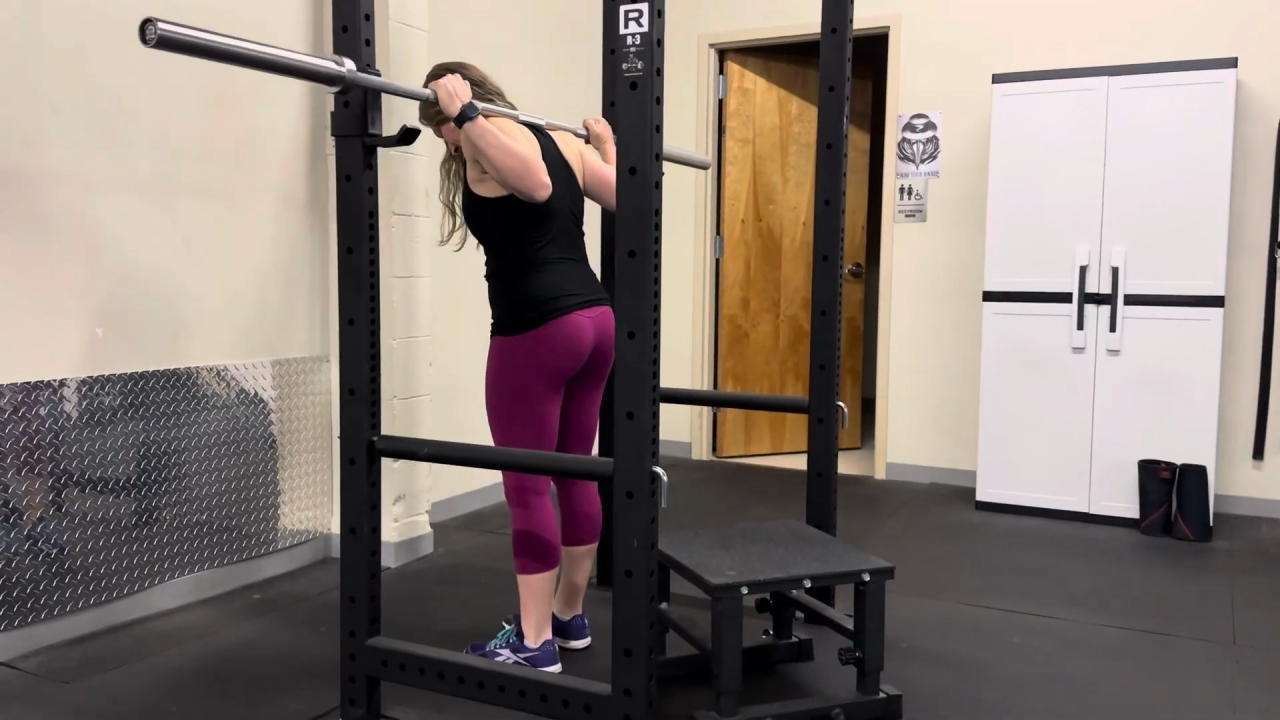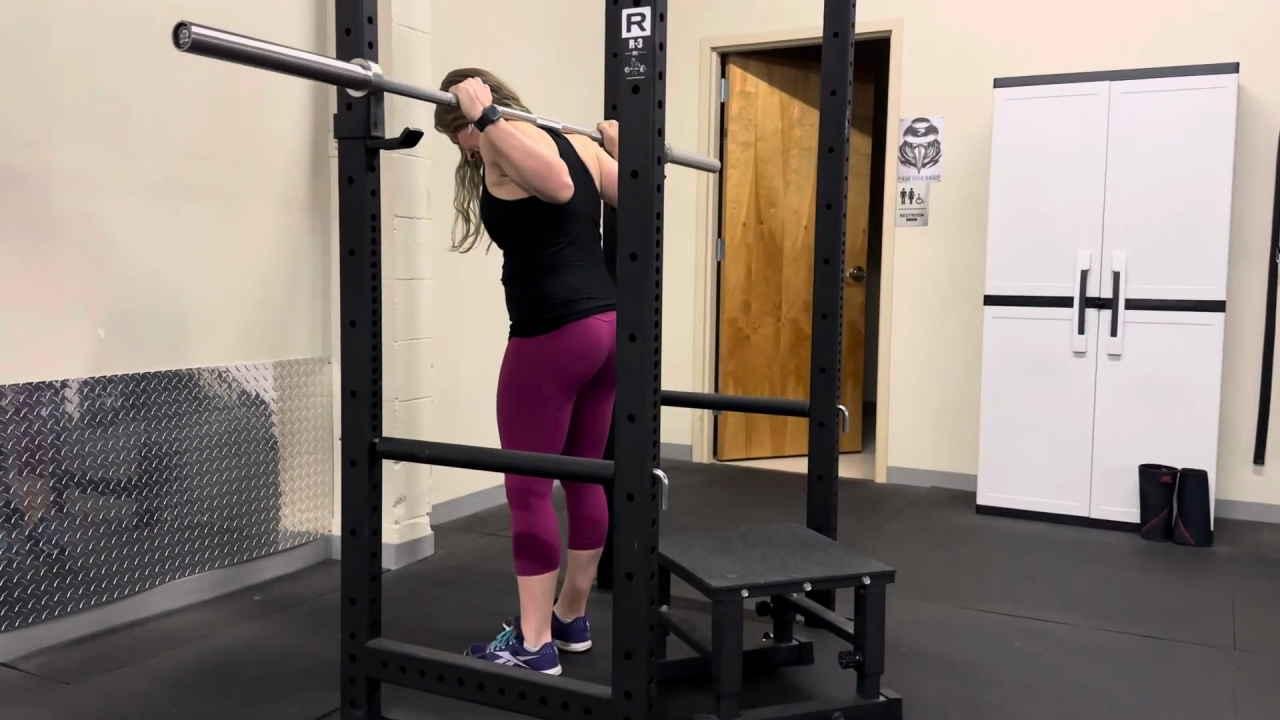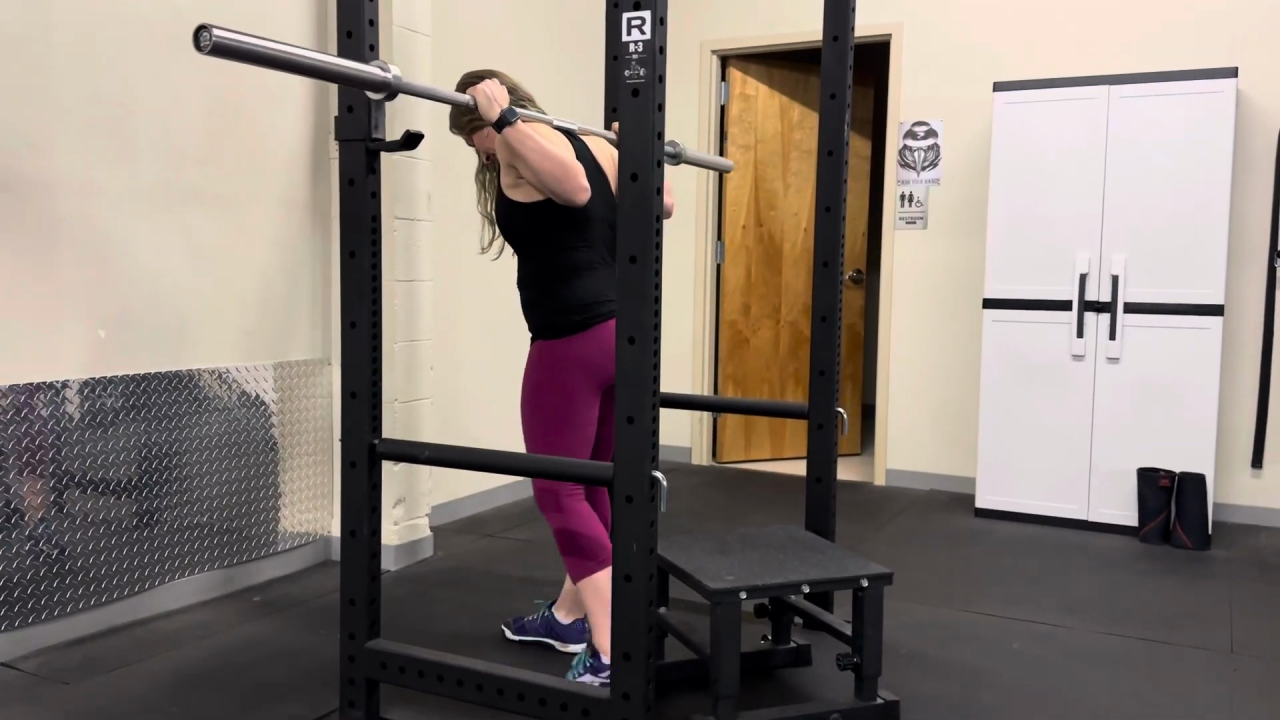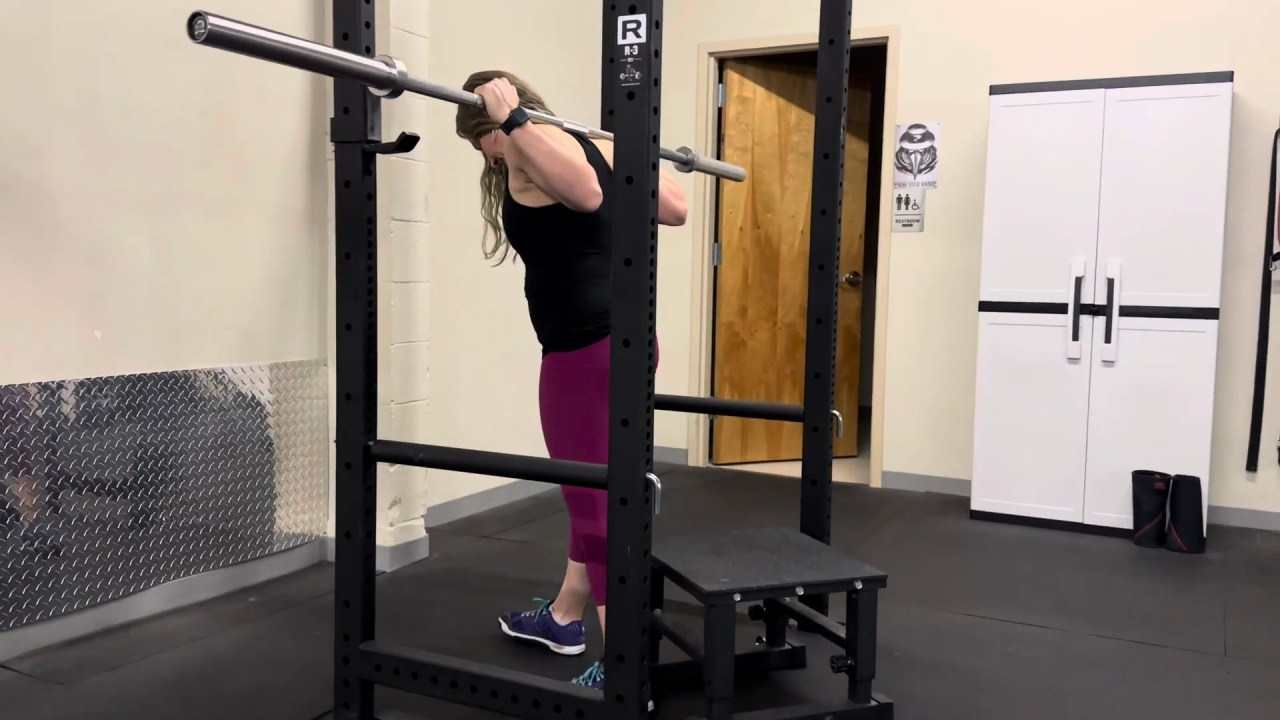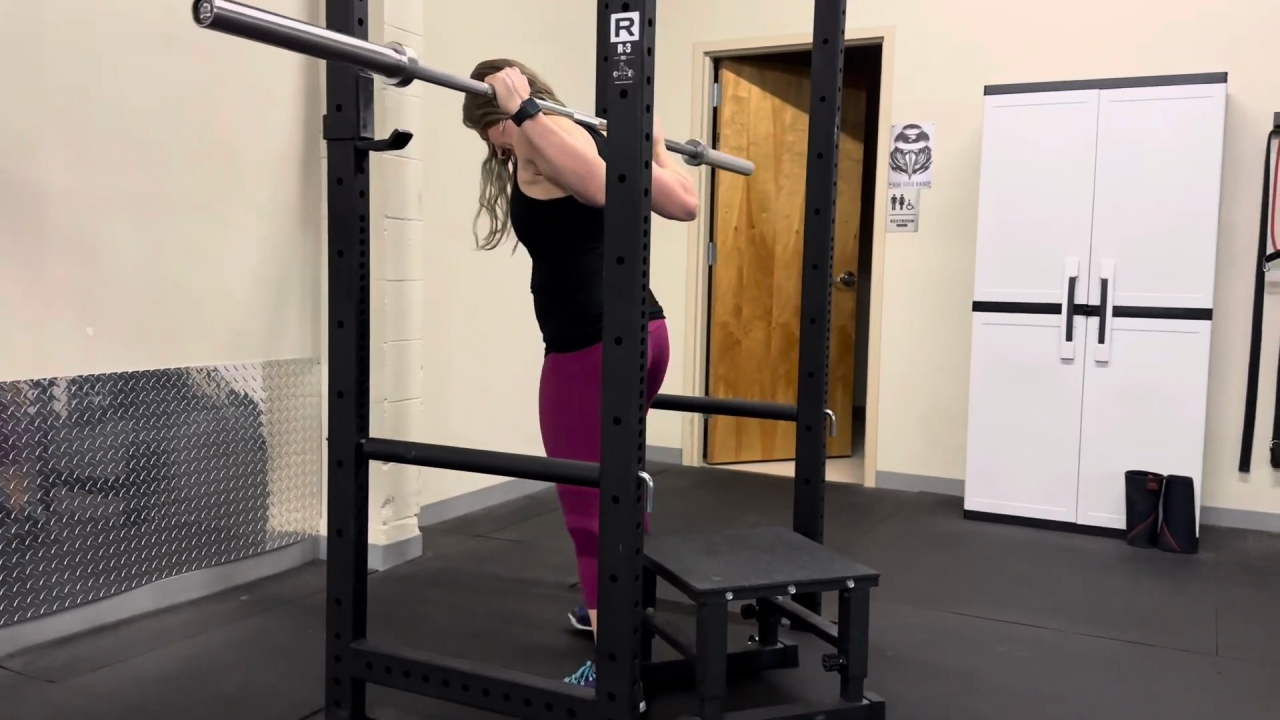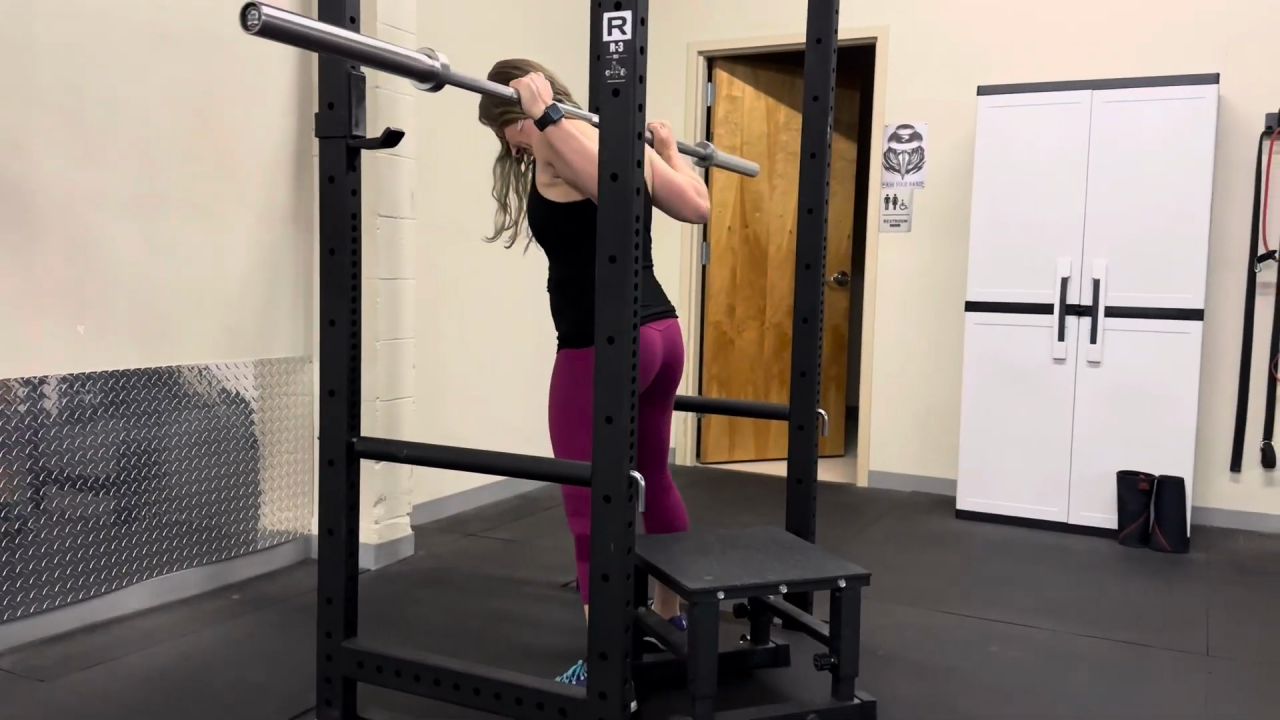
dt=0.3s
person 1, frame 1
left shoulder: (487, 138)
right shoulder: (561, 139)
left elbow: (535, 185)
left wrist: (464, 114)
right wrist: (606, 145)
left hip: (536, 333)
right hip: (595, 321)
left knee: (528, 487)
right knee: (575, 476)
left ankle: (534, 642)
right ankle: (569, 615)
person 1, frame 2
left shoulder: (505, 143)
right shoulder: (577, 142)
left elbow: (555, 185)
left wrist: (485, 117)
right wrist: (618, 149)
left hip: (553, 337)
right hip: (609, 328)
left knee: (529, 490)
right knee: (585, 480)
left ankle: (533, 643)
right ankle: (569, 617)
person 1, frame 3
left shoulder: (520, 144)
right shoulder: (593, 144)
left elbow: (573, 188)
right elbow: (661, 204)
left wrist: (503, 119)
left hip: (573, 341)
right hip: (621, 331)
left knee: (558, 494)
right knee: (592, 485)
left ankle: (609, 657)
right ankle: (568, 616)
person 1, frame 4
left shoulder: (529, 145)
right shoulder: (601, 145)
left elbow: (585, 193)
right elbow: (675, 209)
left wrist: (512, 120)
left hip: (585, 350)
left knee: (593, 507)
right knee: (593, 493)
right ankle: (561, 616)
person 1, frame 5
left shoulder: (539, 138)
right shoulder: (604, 137)
left elbow: (596, 187)
right elbow: (685, 203)
left wrist: (524, 110)
right wrist: (658, 148)
left hip: (590, 350)
right hip: (646, 333)
left knee: (588, 508)
person 1, frame 6
left shoulder: (557, 144)
right elbow: (697, 206)
left wrist: (546, 117)
right wrist: (670, 150)
left hip: (602, 348)
right hip: (662, 335)
left knee: (591, 507)
right knee: (655, 483)
right ankle: (674, 612)
